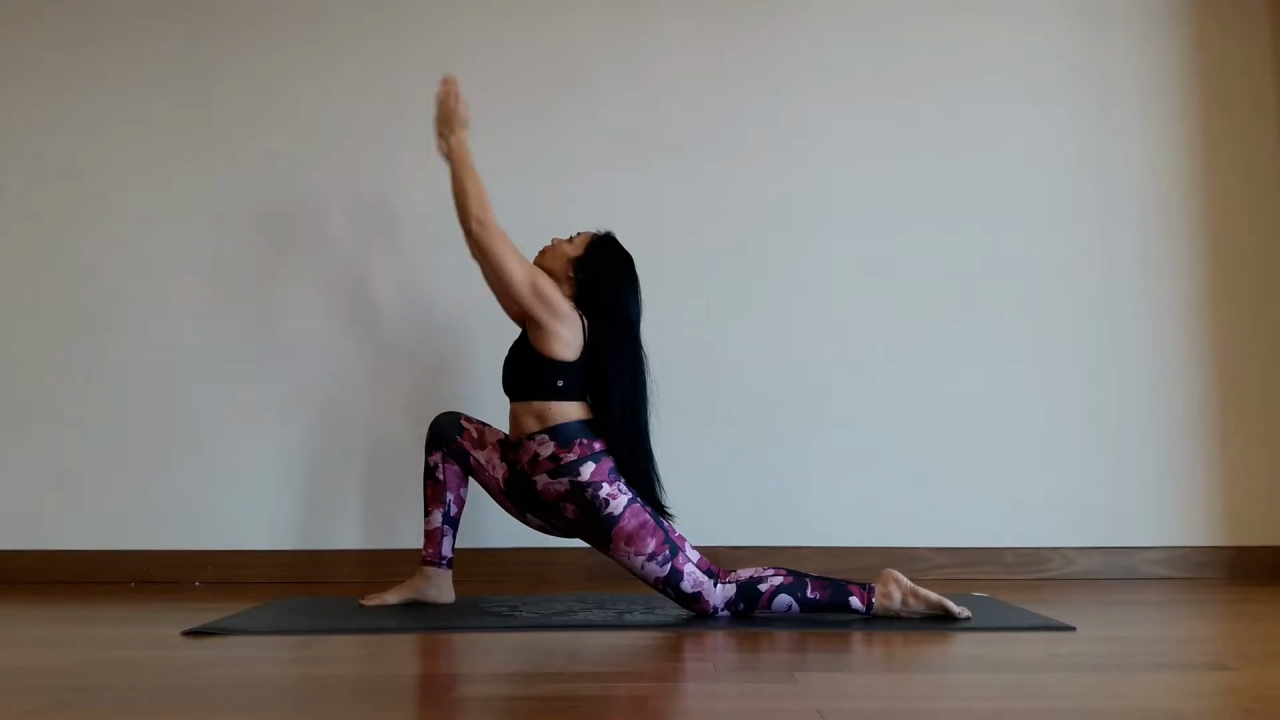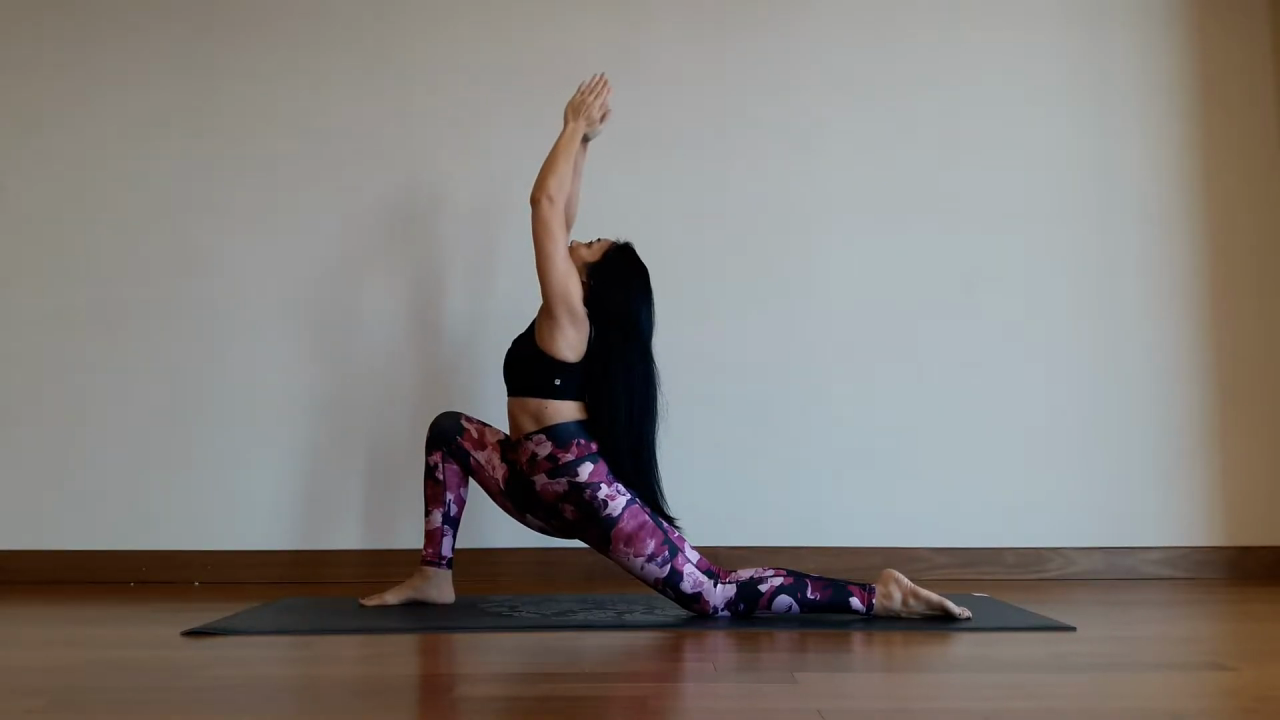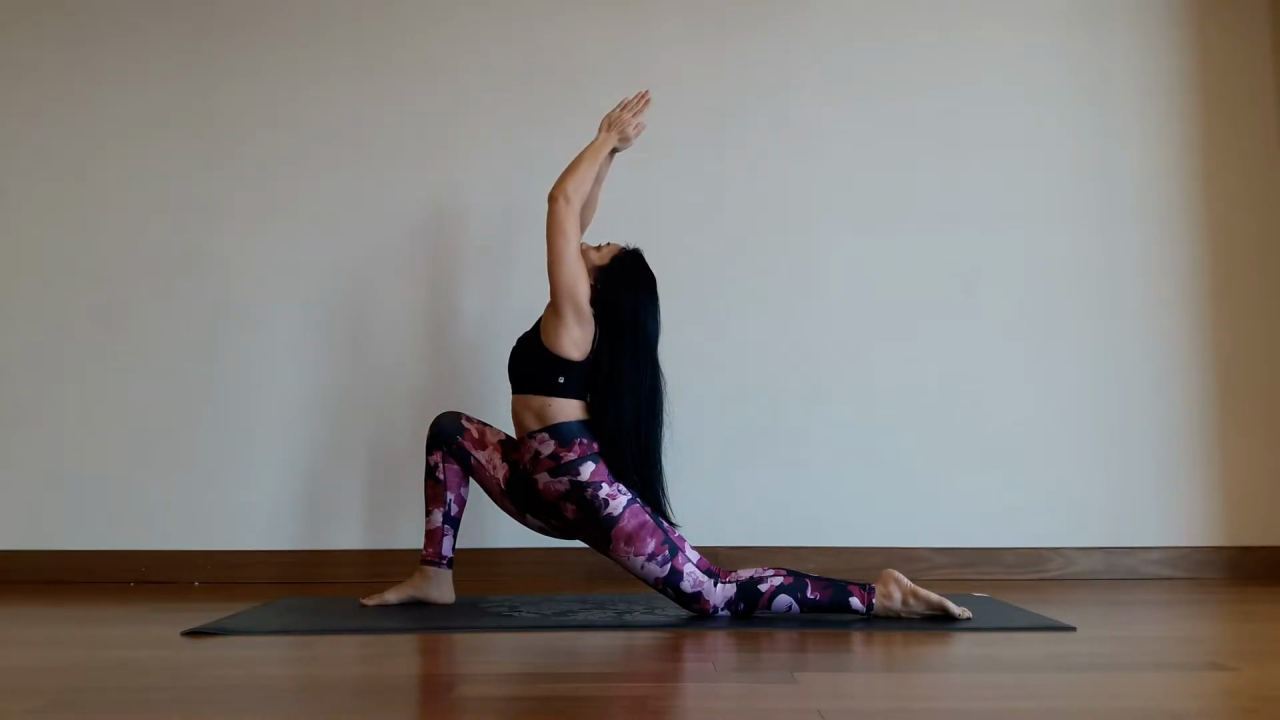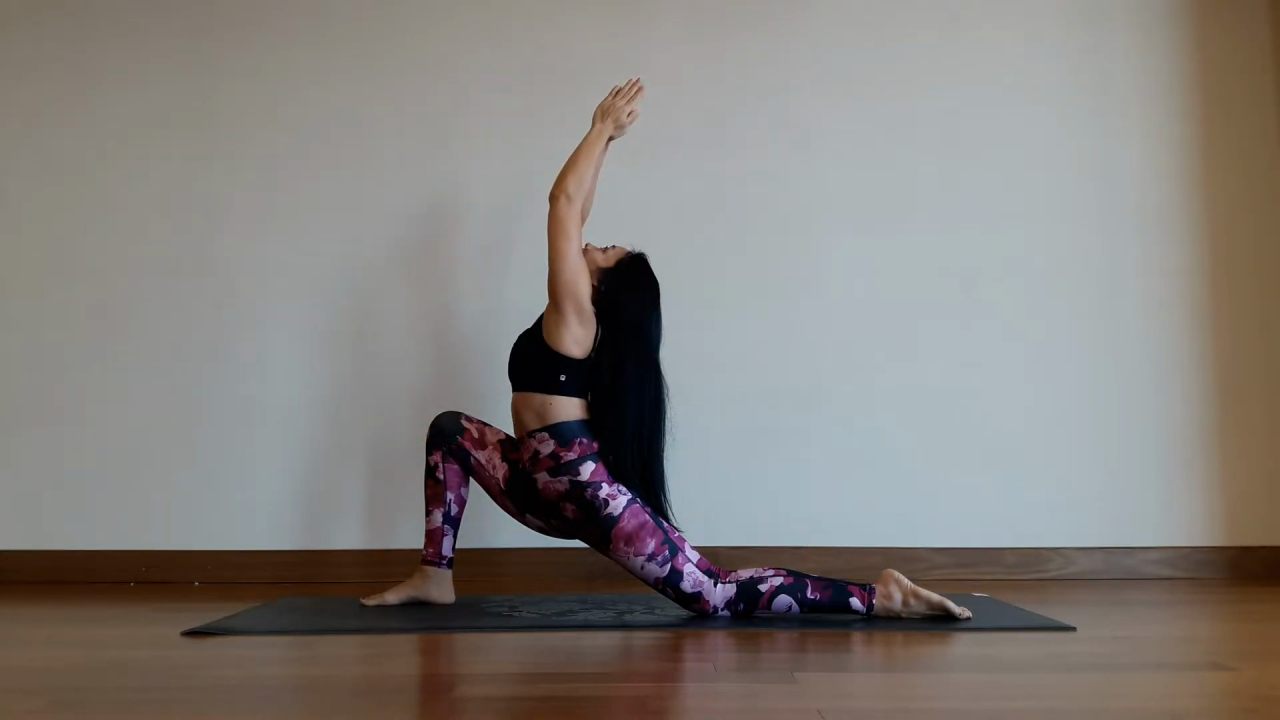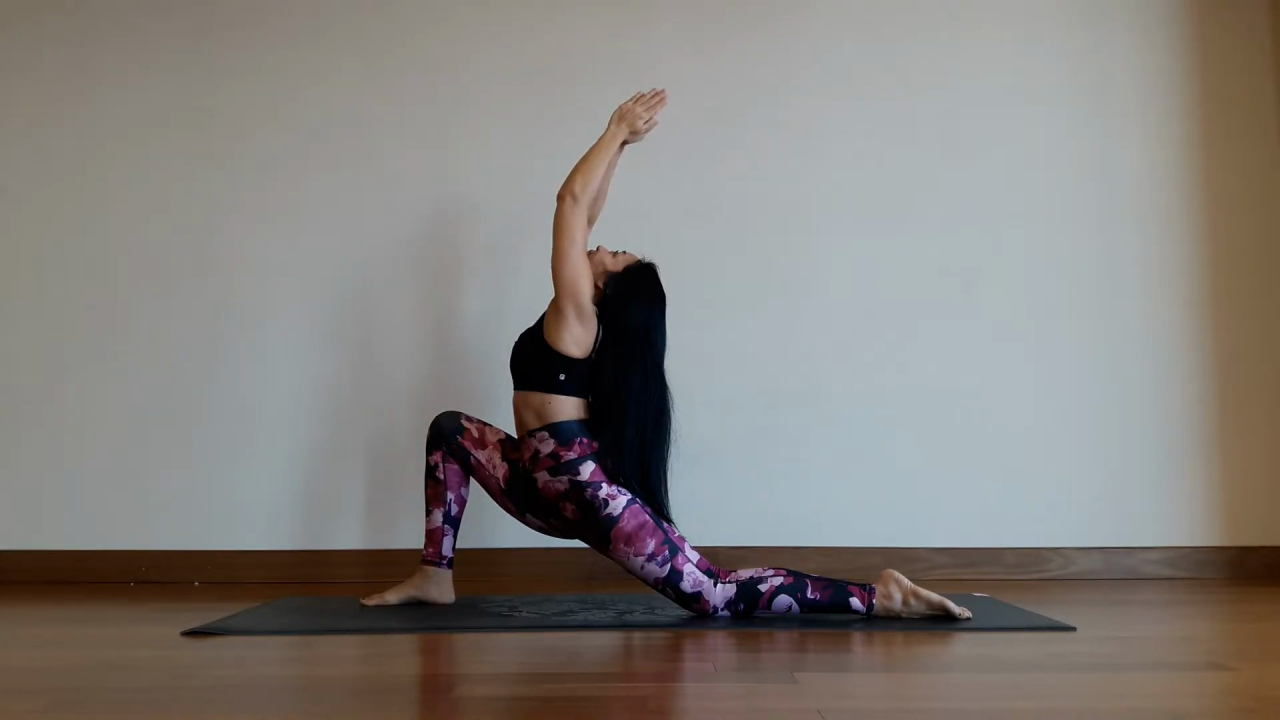
dt=1s
person 1, frame 1
left shoulder: (552, 310)
right shoulder: (545, 317)
left elbow: (481, 224)
right elbow: (483, 244)
left wrist: (458, 139)
right wrist: (454, 151)
left hip: (583, 484)
right hip: (551, 484)
left knee: (713, 594)
right knee: (449, 430)
left ankle: (880, 596)
right ankle: (434, 577)
person 1, frame 2
left shoulder: (568, 311)
right shoulder: (571, 319)
left elbow: (544, 204)
right elbow: (559, 217)
left wrist: (575, 129)
right wrist: (580, 140)
left hip: (582, 485)
right hip: (550, 488)
left knee: (713, 593)
right knee: (449, 431)
left ankle: (880, 598)
right ankle: (435, 576)
person 1, frame 3
left shoulder: (574, 310)
right shoulder: (581, 318)
left elbow: (562, 201)
right elbow: (575, 218)
left wrist: (608, 140)
right wrist: (608, 148)
left hip: (583, 485)
right hip: (550, 486)
left knee: (713, 594)
right knee: (450, 431)
left ankle: (879, 596)
right ankle: (435, 575)
person 1, frame 4
left shoulder: (576, 310)
right shoulder: (580, 318)
left elbow: (563, 201)
right elbow: (573, 214)
left wrist: (602, 130)
right wrist: (603, 136)
left hip: (581, 485)
right hip: (549, 486)
left knee: (712, 593)
right knee: (449, 431)
left ankle: (879, 597)
right ankle: (435, 576)
person 1, frame 5
left shoulder: (577, 310)
right shoulder: (583, 317)
left elbow: (572, 201)
right elbow: (582, 211)
left wrist: (618, 133)
right wrist: (620, 140)
left hip: (580, 485)
right hip: (550, 486)
left knee: (712, 595)
right knee: (450, 429)
left ankle: (881, 597)
right ankle: (435, 576)
